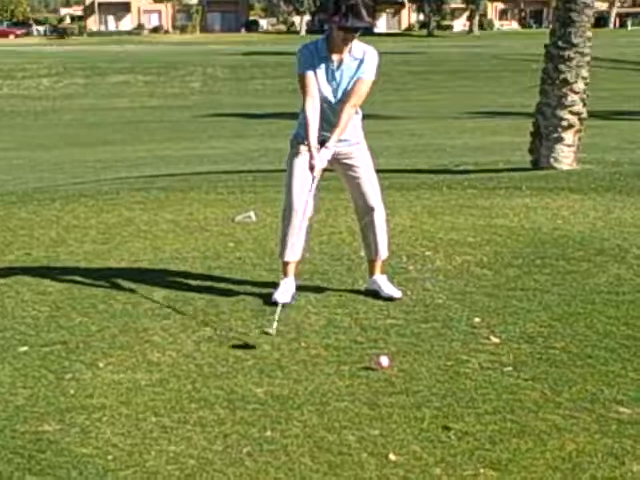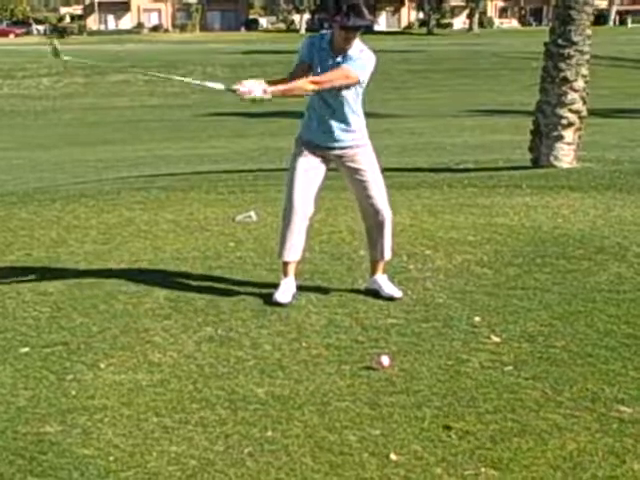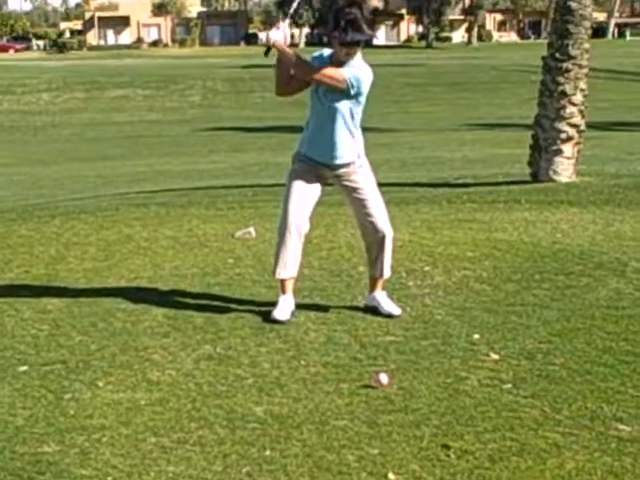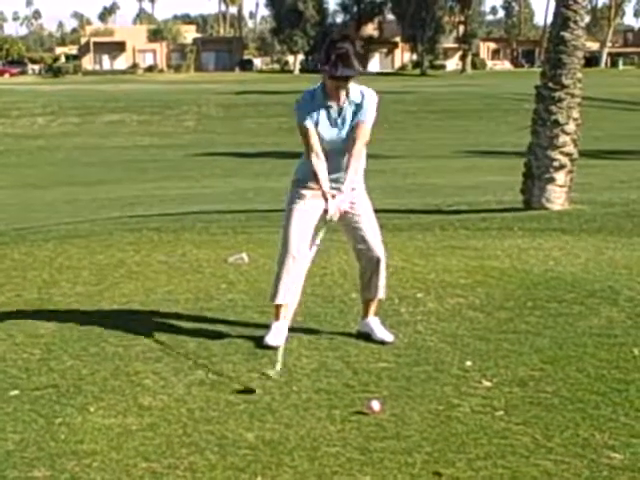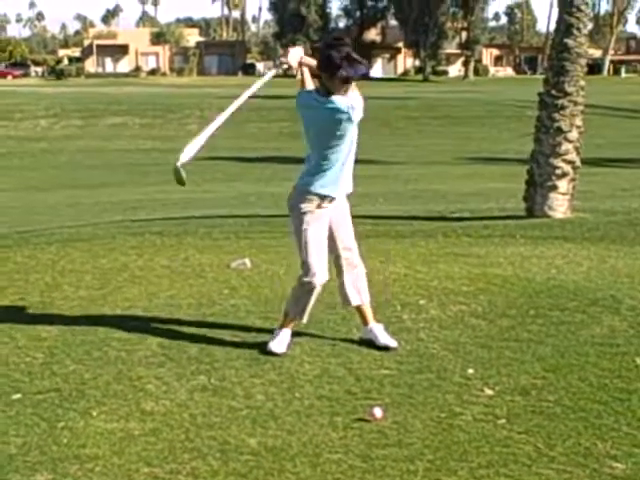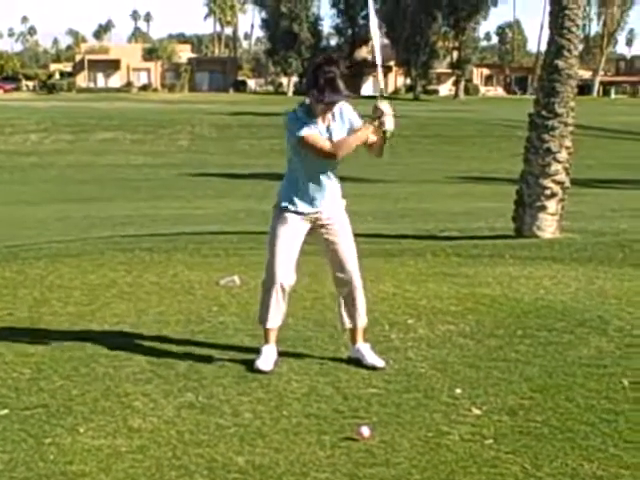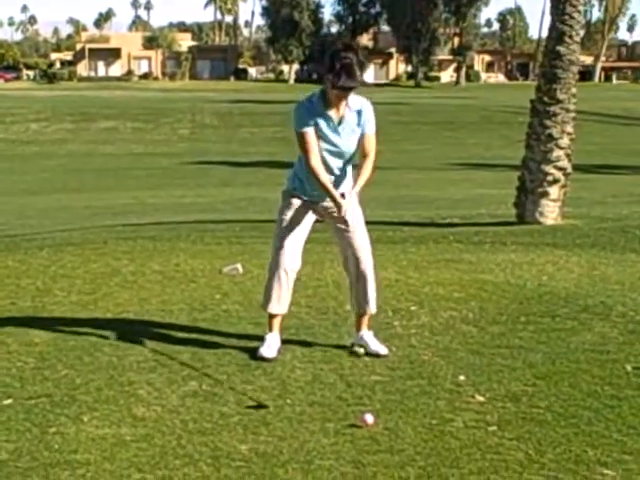
dt=0.5s
person 1, frame 1
left shoulder: (368, 56)
right shoulder: (308, 53)
left elbow: (351, 104)
right elbow: (310, 100)
left wrist: (331, 146)
right wrist: (313, 147)
left hip: (349, 142)
right hip: (309, 140)
left knee: (372, 207)
right knee: (297, 208)
left ankle: (376, 277)
right ankle: (288, 280)
person 1, frame 2
left shoulder: (364, 59)
right shoulder: (314, 43)
left elbow: (316, 84)
right elbow: (295, 78)
left wrist: (267, 90)
right wrist: (261, 85)
left hip: (353, 144)
right hip: (313, 141)
left knee: (379, 210)
right knee: (297, 207)
left ankle: (377, 277)
right ankle: (288, 280)
person 1, frame 3
left shoulder: (360, 74)
right shoulder: (323, 57)
left elbow: (309, 72)
right elbow: (284, 89)
left wrist: (281, 46)
right wrist: (280, 48)
left hip: (350, 163)
right hip: (310, 159)
left knee: (380, 228)
right knee: (292, 224)
left ankle: (376, 294)
right ankle: (286, 298)
person 1, frame 4
left shoulder: (367, 97)
right shoulder: (307, 105)
left elbow: (358, 146)
right elbow: (314, 152)
left wrist: (343, 189)
right wrist: (325, 190)
left hip: (349, 186)
right hip: (311, 185)
left knee: (374, 253)
right knee: (294, 251)
left ankle: (369, 319)
right ankle: (279, 323)
person 1, frame 5
left shoulder: (305, 99)
right shoulder: (348, 110)
right elbow: (349, 92)
left wrist: (302, 61)
right wrist: (304, 60)
left hip: (332, 196)
right hip: (313, 201)
left knee: (350, 260)
right knee: (315, 274)
left ankle: (370, 326)
right ankle: (284, 330)
person 1, frame 6
left shoulder: (344, 112)
right shoulder: (295, 121)
left elbow: (370, 143)
right elbow: (332, 151)
left wrist: (383, 127)
right wrist: (373, 126)
left hip: (330, 207)
right hip: (292, 208)
left knee: (350, 274)
right knee: (278, 276)
left ankle: (359, 345)
right ankle: (269, 347)
person 1, frame 7
left shoulder: (364, 109)
right shoulder: (305, 110)
left elbow: (368, 154)
right elbow: (312, 161)
left wrist: (353, 192)
right wrist: (334, 197)
left hip: (344, 195)
right hip: (302, 195)
left knee: (362, 261)
right knee: (284, 261)
left ankle: (363, 332)
right ankle: (273, 335)
